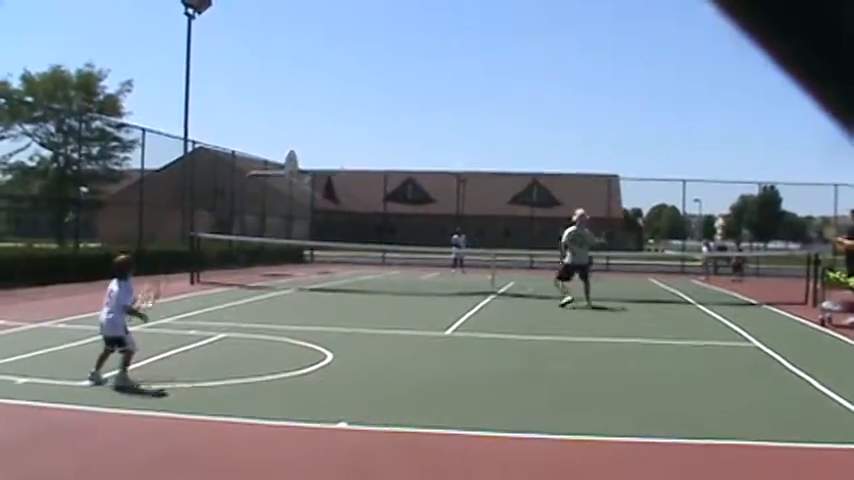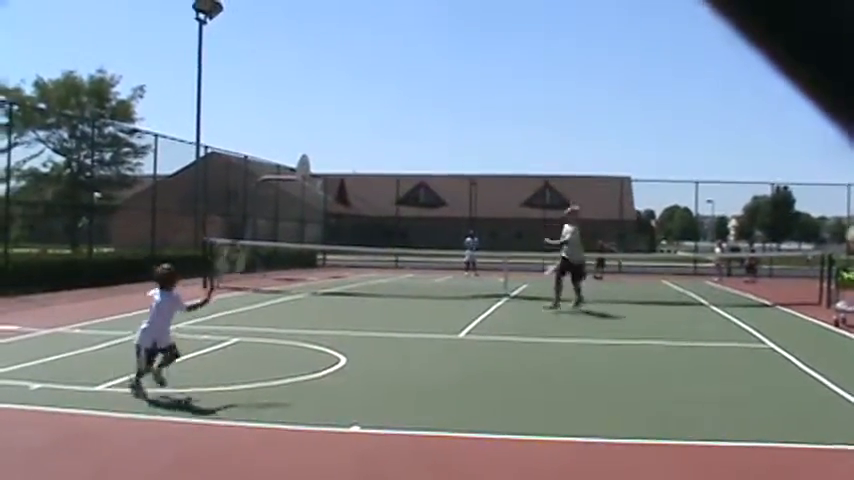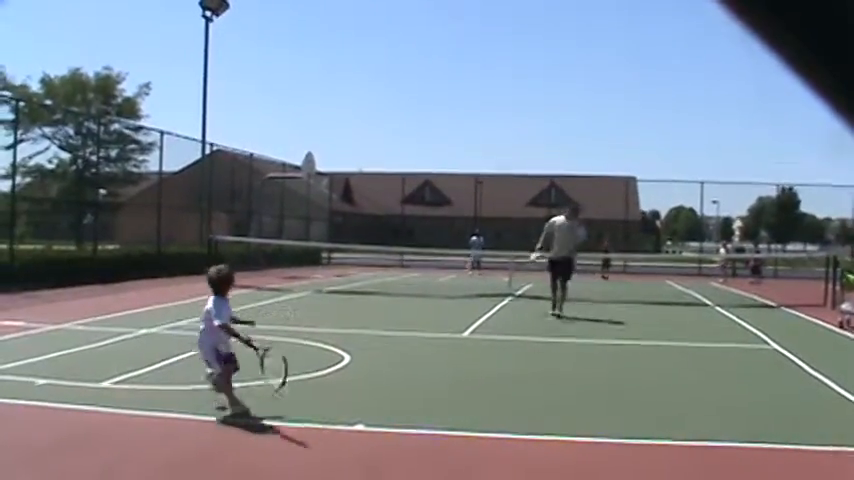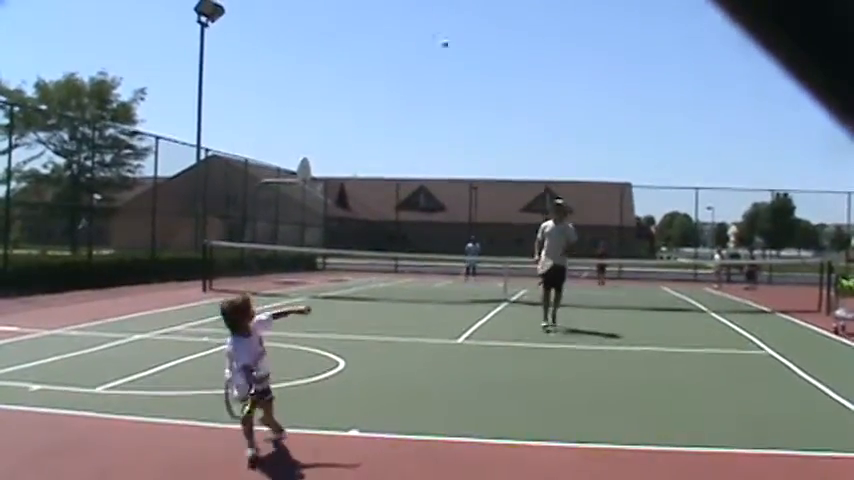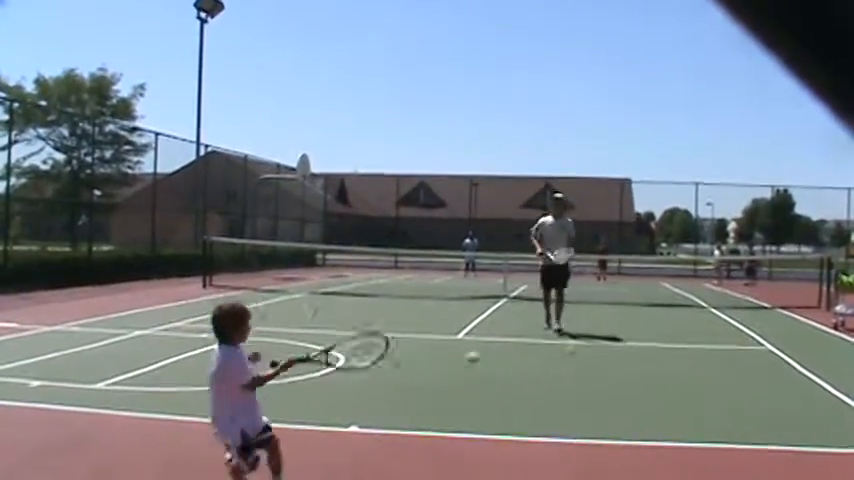
dt=0.4s
person 1, frame 1
left shoulder: (114, 283)
right shoulder: (127, 287)
right elbow: (126, 309)
left wrist: (133, 308)
right wrist: (140, 315)
left hip: (105, 322)
right hip: (116, 325)
left knee: (108, 349)
right knee: (129, 350)
left ankle: (95, 373)
right ankle: (122, 375)
person 1, frame 2
left shoulder: (158, 292)
right shoulder: (172, 298)
left elbow: (150, 294)
right elbow: (188, 308)
right wrist: (205, 300)
right hip: (149, 337)
left knee: (173, 354)
right knee: (147, 365)
left ankle: (157, 370)
right ankle: (136, 382)
person 1, frame 3
left shoulder: (220, 301)
right shoulder: (218, 305)
right elbow: (222, 325)
left wrist: (243, 322)
right wrist: (243, 338)
left hip: (220, 343)
right hip: (210, 346)
left knee: (231, 368)
right knee: (228, 369)
left ankle: (214, 375)
right ankle: (234, 403)
person 1, frame 4
left shoulder: (255, 324)
right shoulder: (236, 346)
left elbow: (272, 316)
right elbow: (244, 368)
left wrist: (296, 309)
right wrist: (255, 379)
left hip: (260, 375)
right hip: (244, 379)
left knee: (267, 404)
right knee: (248, 412)
left ankle: (271, 424)
right ankle: (251, 448)
person 1, frame 5
left shoulder: (227, 349)
right shoulder: (231, 359)
right elbow: (251, 383)
left wrist: (248, 360)
right wrist: (281, 369)
left hip: (246, 415)
right hip: (233, 420)
left knee: (273, 444)
right knee: (246, 465)
right ankle: (234, 464)
person 2, frame 1
left shoulder: (570, 231)
right shoulder: (587, 232)
left elbow: (563, 245)
right elbow: (592, 244)
left wrist: (562, 256)
left hip: (571, 261)
right hip: (584, 261)
left knee: (558, 280)
right knee: (585, 280)
left ankle: (567, 296)
right ankle: (588, 301)
person 2, frame 2
left shoulder: (572, 229)
right shoulder: (567, 226)
left elbow: (563, 242)
left wrist: (550, 242)
left hip: (576, 260)
right hip: (567, 257)
left knee: (575, 282)
right knee: (558, 277)
left ankle: (579, 298)
right ankle: (556, 302)
person 2, frame 3
left shoulder: (577, 225)
right shoulder: (555, 221)
left elbow: (580, 241)
right elbow: (546, 232)
left wrist: (573, 251)
right wrist: (540, 244)
left hip: (567, 257)
right hip: (554, 256)
left knee: (563, 282)
right knee: (553, 281)
left ankle: (559, 308)
right ankle: (554, 304)
person 2, frame 4
left shoulder: (568, 228)
right shoulder: (545, 226)
left elbow: (572, 244)
right elbow: (539, 241)
left wrist: (566, 251)
right wrist: (537, 254)
left hip: (560, 263)
right hip: (547, 263)
left knee: (558, 291)
right knee: (546, 290)
left ankle: (553, 315)
right ankle: (545, 319)
person 2, frame 5
left shoulder: (568, 223)
right shoulder: (544, 221)
left elbow: (571, 240)
right elbow: (533, 235)
right wrist: (538, 248)
left hip: (562, 262)
right hip: (547, 262)
left knee: (560, 291)
right knee: (546, 291)
left ankle: (557, 321)
right ankle: (548, 316)
